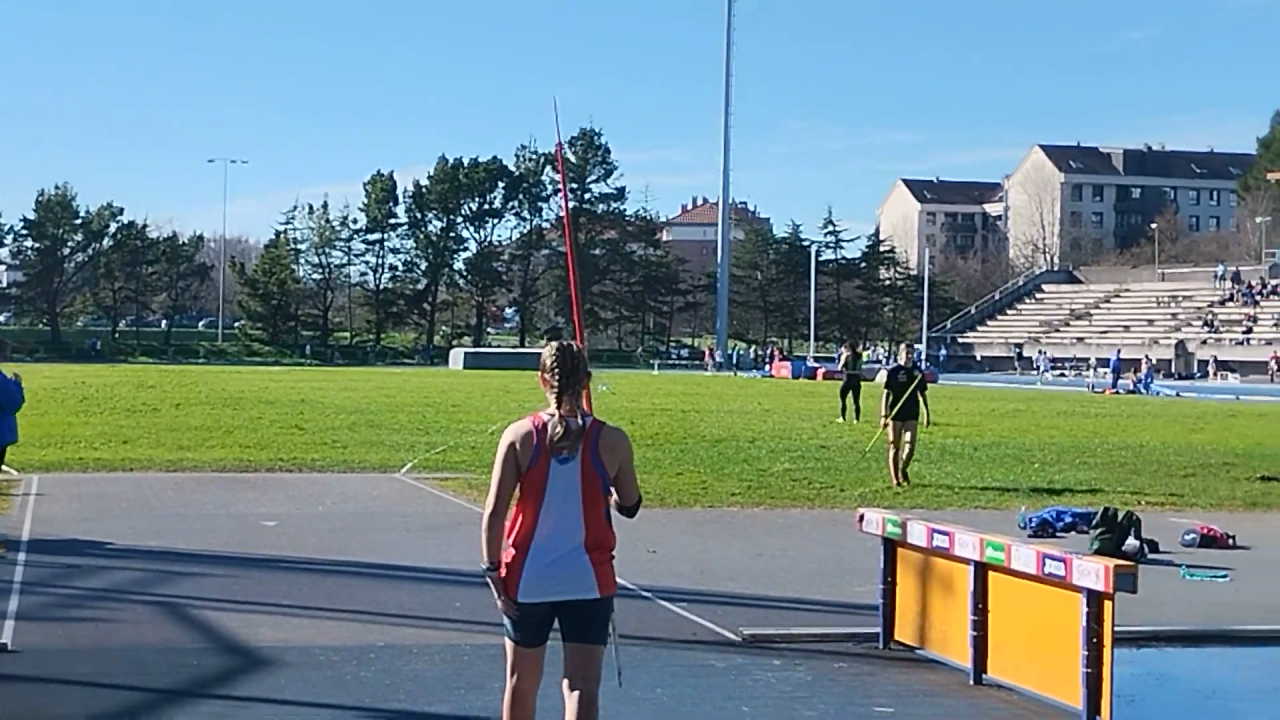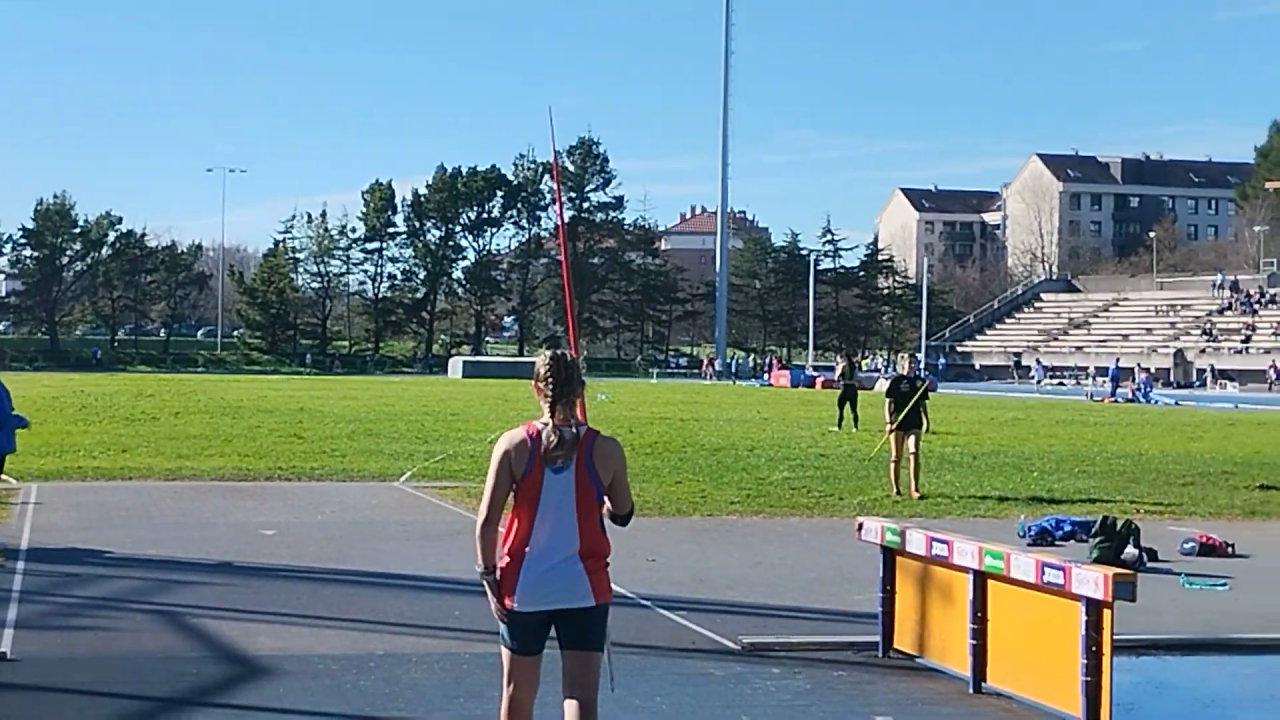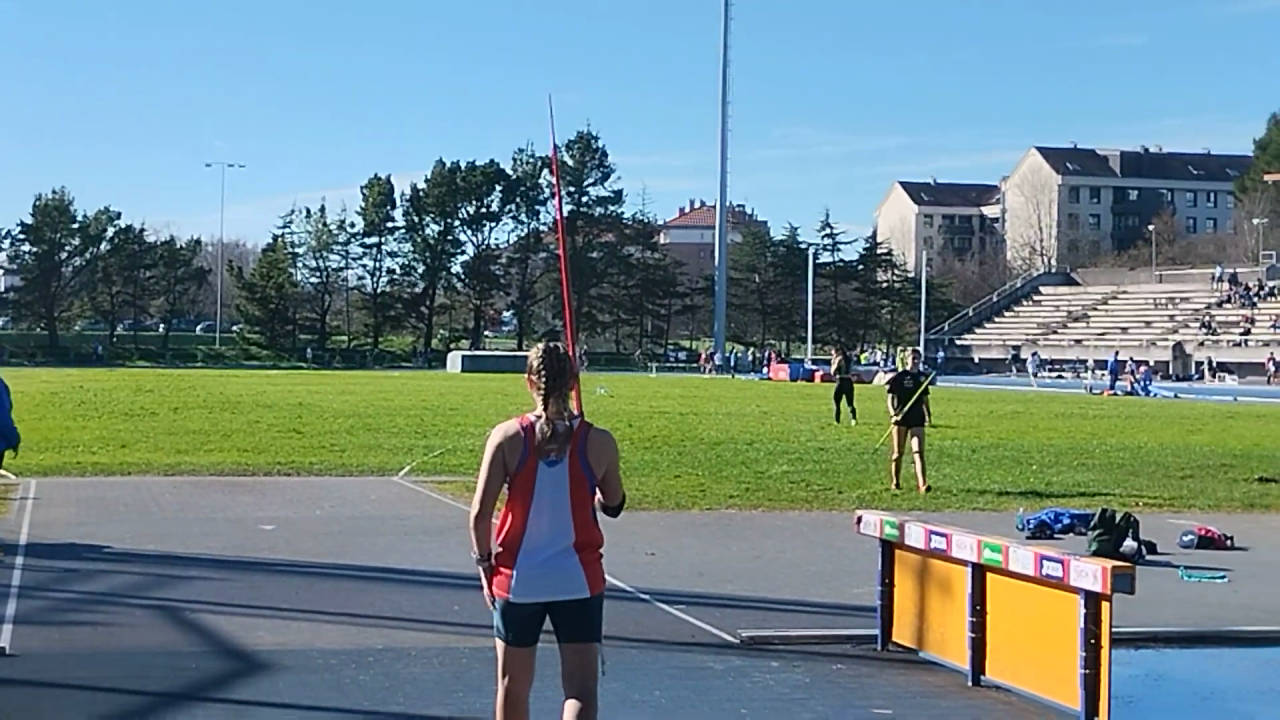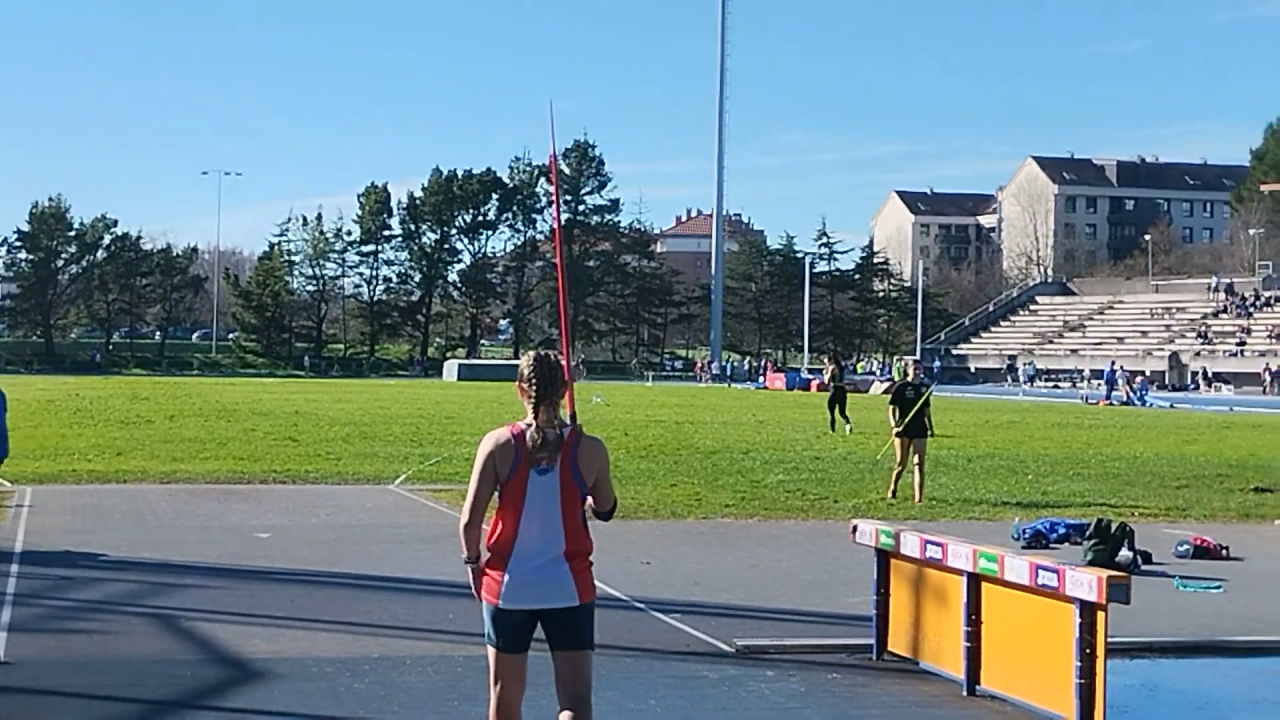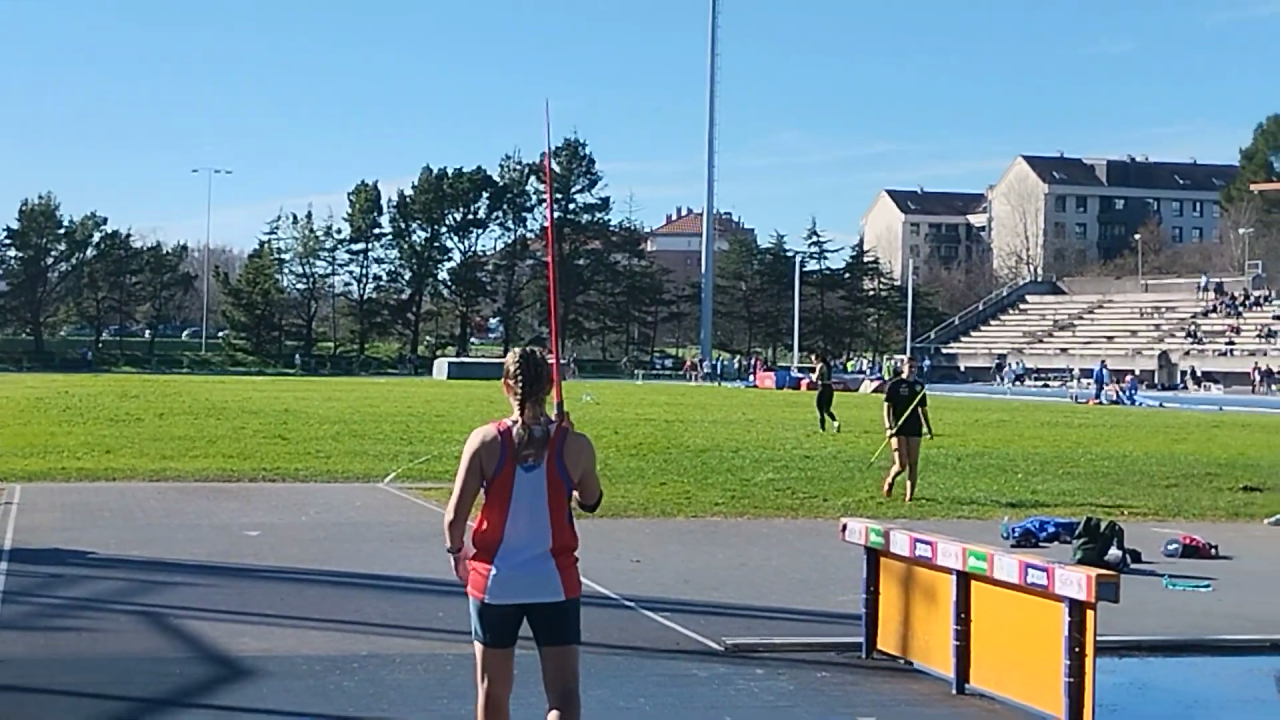
dt=0.1s
person 1, frame 1
left shoulder: (519, 435)
right shoulder: (612, 440)
left elbow: (493, 514)
right elbow: (629, 507)
left wrist: (493, 571)
left hip: (527, 579)
right hip: (588, 581)
left knee: (520, 685)
right knee: (582, 689)
person 1, frame 2
left shoulder: (513, 444)
right shoulder: (606, 450)
left elbow: (487, 521)
right elbow: (622, 515)
left wrist: (489, 575)
left hip: (523, 587)
right hip: (583, 589)
person 1, frame 3
left shoulder: (507, 436)
right shoulder: (599, 441)
left elbow: (479, 513)
right elbow: (613, 505)
left wrist: (485, 560)
left hip: (518, 580)
right hip: (578, 581)
left knee: (513, 685)
person 1, frame 4
left shoulder: (498, 444)
right shoulder: (589, 449)
left elbow: (470, 521)
right elbow: (605, 510)
left wrist: (473, 561)
left hip: (508, 586)
right hip: (568, 589)
person 1, frame 5
left shoulder: (485, 440)
right shoulder: (575, 445)
left elbow: (454, 518)
right elbow: (591, 501)
left wrist: (457, 553)
left hip: (494, 583)
right hip: (554, 584)
left knee: (493, 690)
